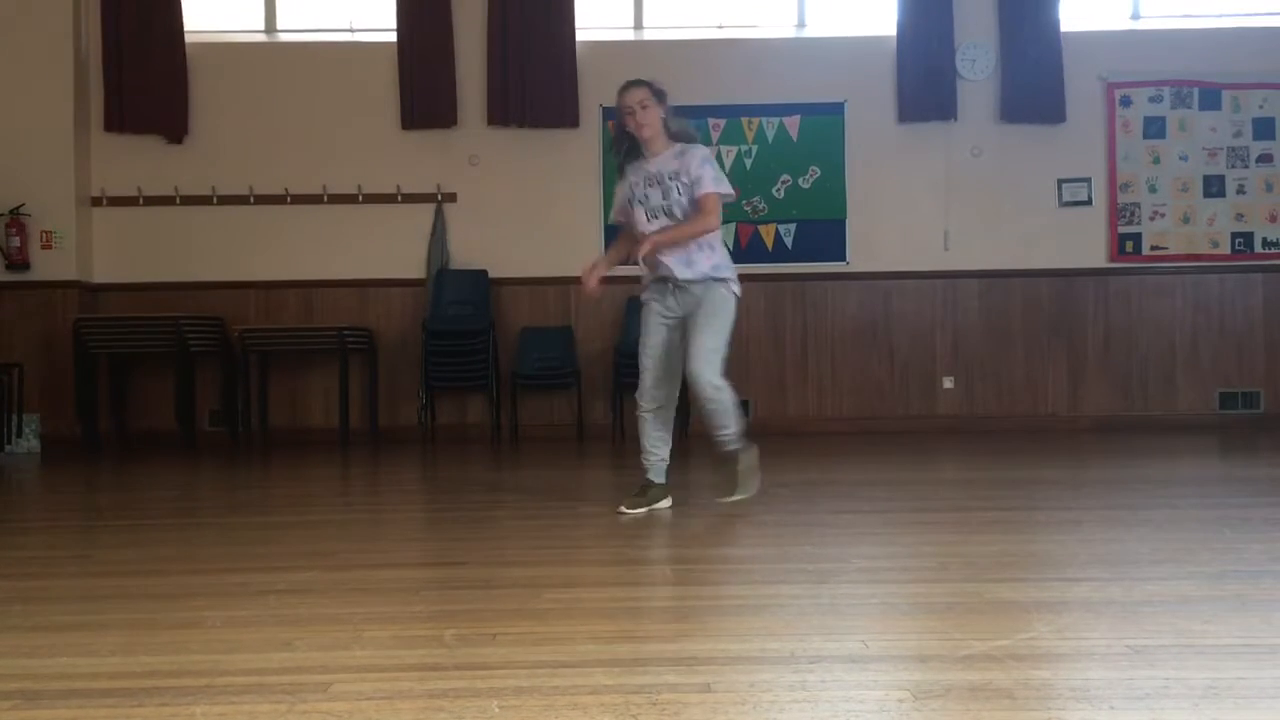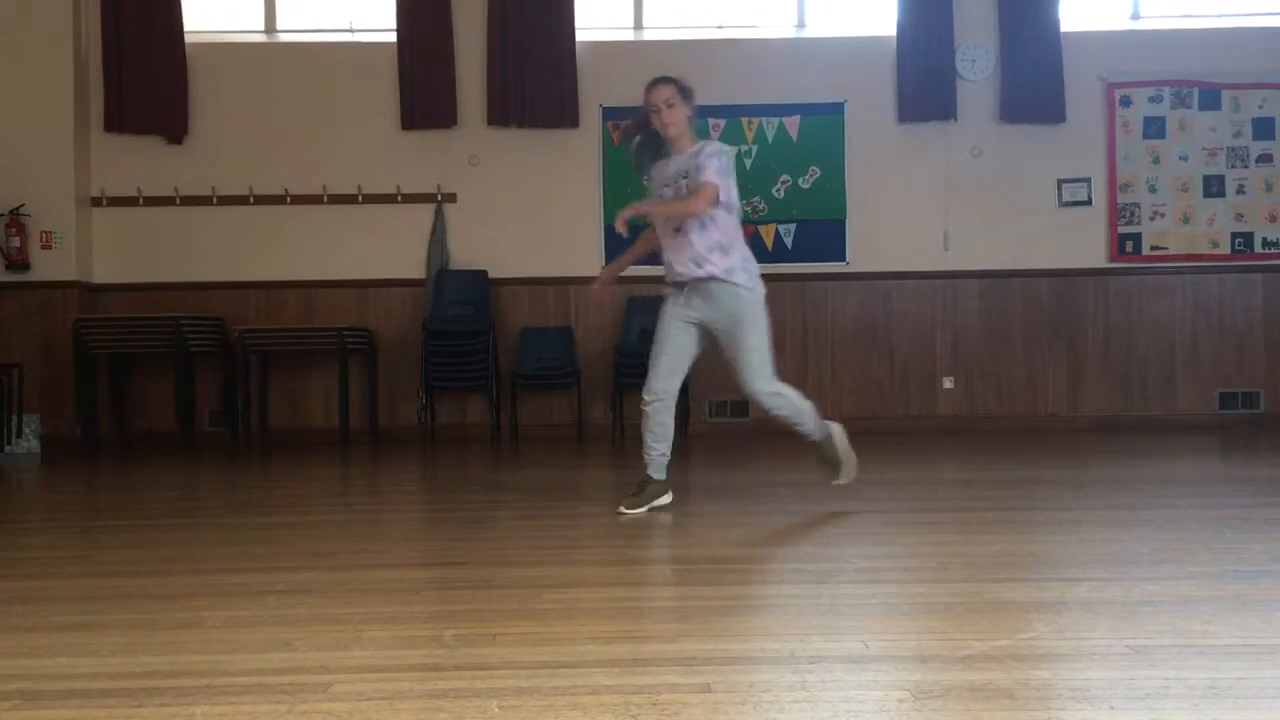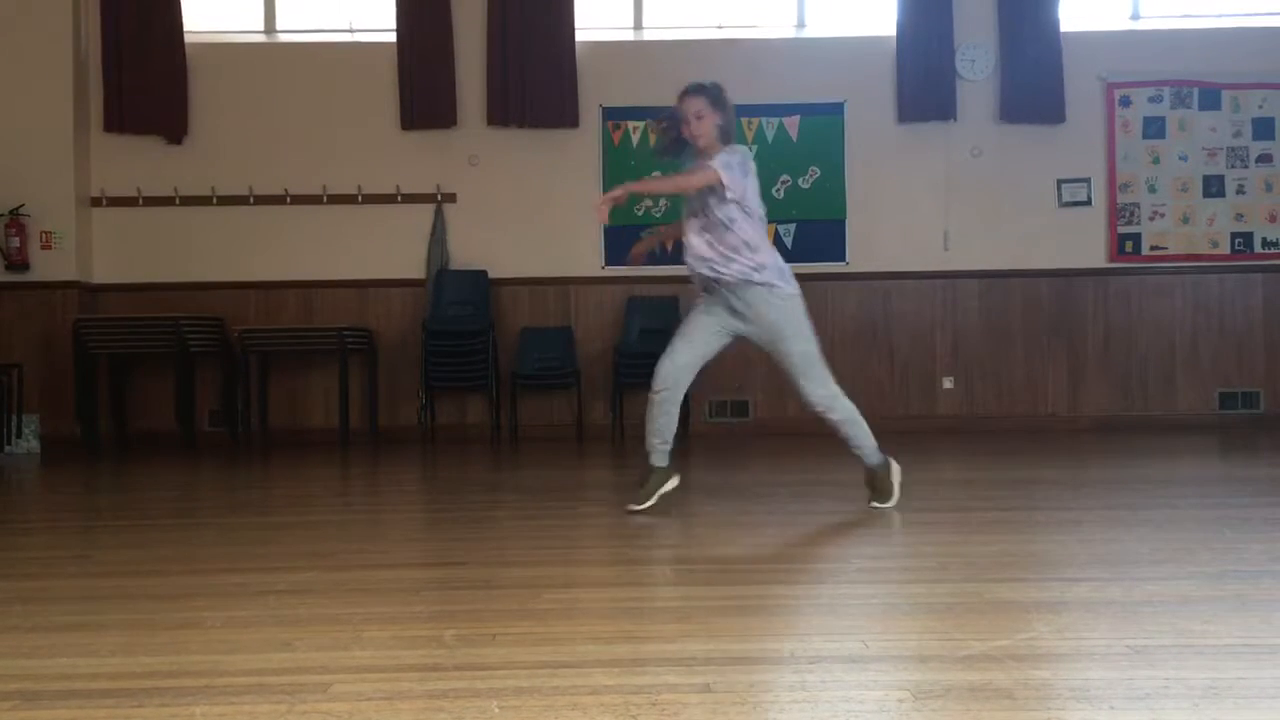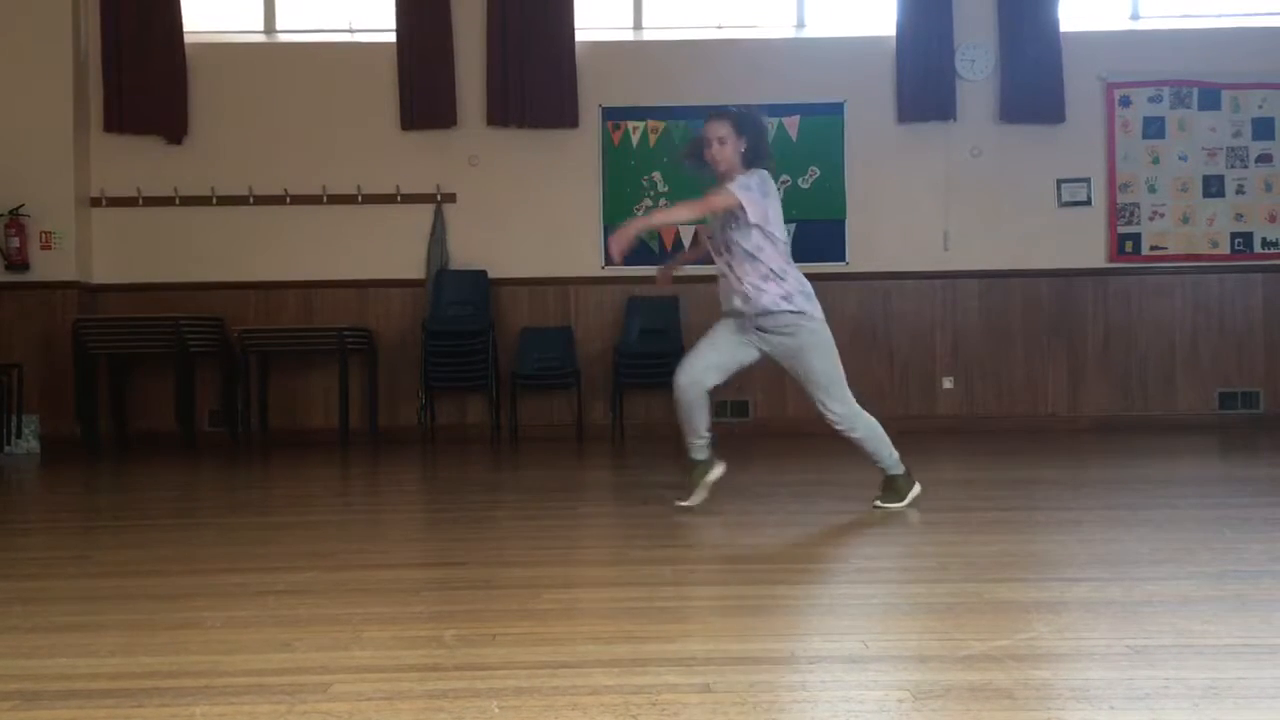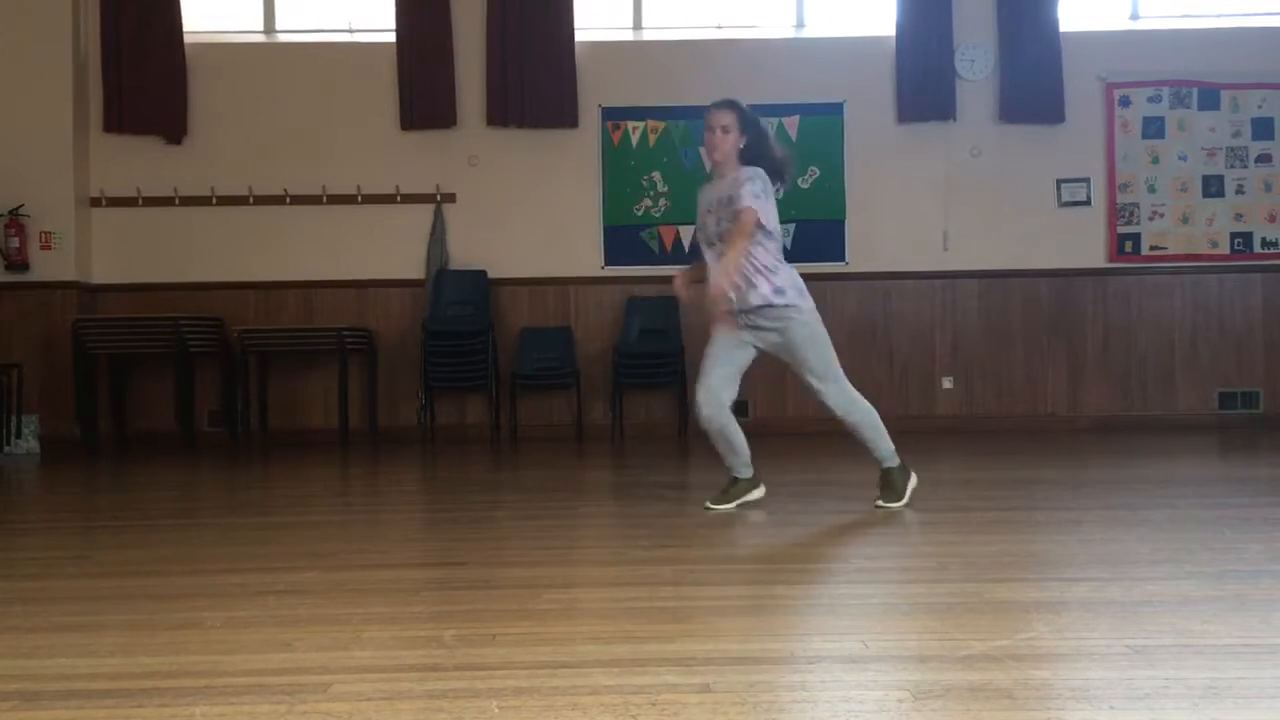
dt=0.1s
person 1, frame 1
left shoulder: (696, 156)
right shoulder: (629, 175)
left elbow: (710, 220)
right elbow: (626, 240)
left wrist: (654, 238)
right wrist: (600, 265)
left hip: (709, 286)
right hip: (660, 294)
left knee: (702, 374)
right knee: (652, 396)
left ankle: (734, 445)
right ankle: (655, 483)
person 1, frame 2
left shoulder: (714, 154)
right shoulder: (659, 170)
left elbow: (698, 206)
left wrist: (637, 208)
right wrist: (621, 262)
left hip: (733, 288)
right hip: (682, 296)
left knee: (760, 386)
right knee: (657, 392)
left ankle: (823, 435)
right ankle: (656, 480)
person 1, frame 3
left shoulder: (735, 159)
right shoulder: (697, 169)
left elbow: (685, 185)
left wrist: (625, 188)
right wrist: (652, 238)
left hip: (767, 293)
right hip: (716, 300)
left knee: (818, 389)
right knee: (666, 380)
left ankle: (878, 463)
right ankle: (658, 470)
person 1, frame 4
left shoulder: (757, 183)
right shoulder: (721, 196)
left elbow: (702, 208)
left wrist: (636, 225)
right wrist: (673, 262)
left hip: (792, 315)
right hip: (741, 322)
left knee: (839, 410)
right knee: (687, 382)
left ankle: (897, 474)
right ankle: (704, 461)
person 1, frame 5
left shoulder: (752, 180)
right shoulder: (708, 194)
left elbow: (745, 231)
left wrist: (721, 283)
right wrist: (689, 274)
left hip: (783, 308)
right hip: (736, 316)
left knee: (836, 395)
right knee: (709, 406)
left ankle: (894, 468)
right ankle: (744, 479)
